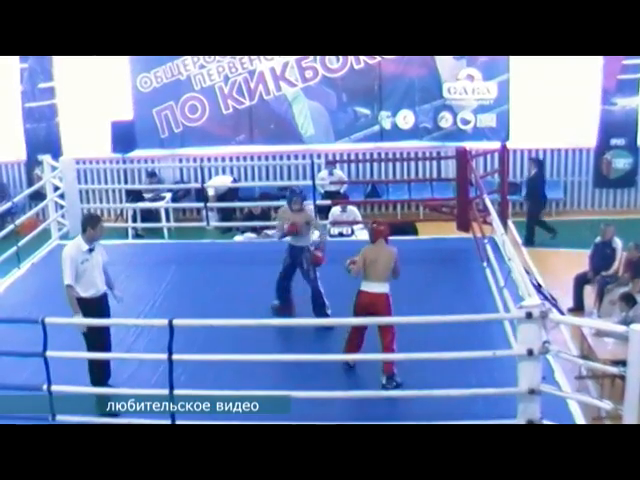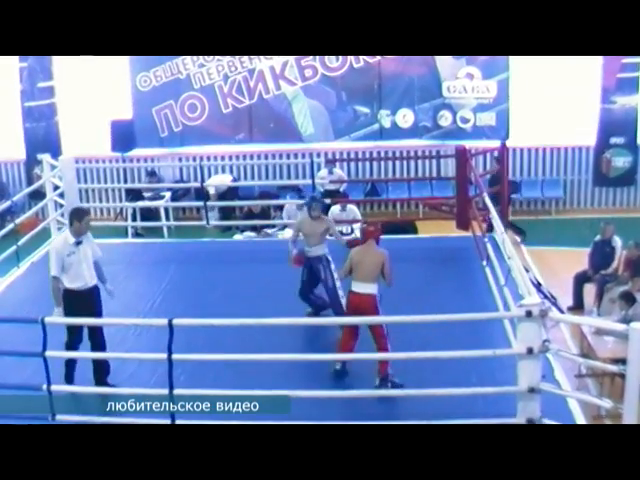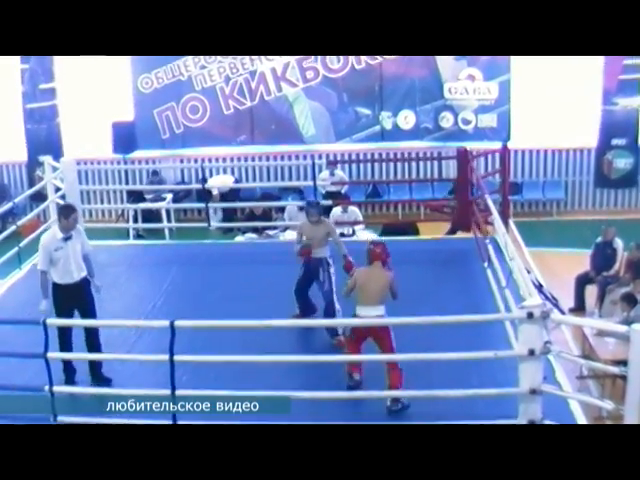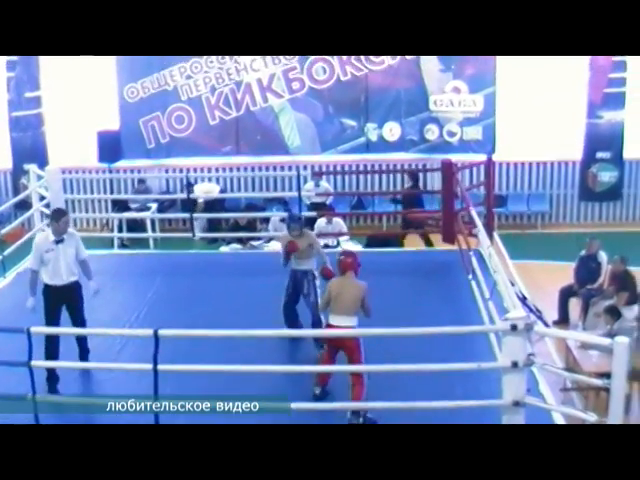
dt=0.4s
person 1, frame 1
left shoulder: (97, 244)
right shoulder: (71, 252)
right elbow: (69, 287)
left wrist: (113, 290)
right wrist: (78, 315)
left hip: (101, 299)
right hip: (85, 304)
left knee: (105, 344)
right knee: (95, 349)
left ankle: (103, 382)
right ankle: (101, 397)
person 1, frame 2
left shoulder: (87, 237)
right shoulder: (58, 245)
right elbow: (55, 279)
left wrist: (105, 284)
right wrist: (58, 307)
left hip: (92, 292)
right hip: (72, 297)
left knee: (98, 338)
right knee: (74, 340)
left ankle: (102, 380)
right ankle: (69, 374)
person 1, frame 3
left shoulder: (79, 232)
right shoulder: (47, 240)
right elbow: (44, 272)
left wrist: (93, 278)
right wrist: (45, 299)
left hip: (82, 285)
right hip: (61, 290)
left knee: (91, 328)
right knee: (64, 333)
left ankle: (96, 372)
right ankle: (69, 373)
person 1, frame 4
left shoulder: (73, 236)
right shoulder: (40, 241)
left elbow: (82, 260)
right elbow: (34, 270)
left wrist: (91, 280)
right wrist: (32, 296)
left hip: (73, 287)
right hip: (52, 290)
left knee: (80, 325)
right knee: (51, 334)
left ankle: (84, 356)
right ankle: (52, 377)
person 2, frame 1
left shoulder: (366, 250)
right shoulder: (393, 252)
left elbow: (354, 272)
right elbow: (396, 275)
left wrist: (352, 264)
left hip: (364, 296)
right hip: (382, 298)
left knee: (357, 329)
right knee: (387, 336)
left ankle: (349, 359)
right ankle: (389, 377)
person 2, frame 2
left shoulder: (355, 252)
right shoulder: (383, 254)
left elbow: (344, 274)
right elbow: (389, 281)
left hip: (354, 297)
right hip: (371, 300)
left knee: (349, 331)
right knee: (382, 340)
left ankle: (340, 365)
right ankle: (384, 380)
person 2, frame 3
left shoulder: (359, 272)
right shoulder: (389, 275)
left elbow: (346, 292)
right elbow: (395, 296)
left hip: (360, 320)
left knee: (352, 345)
right knee: (392, 361)
left ankle: (355, 377)
right ankle: (394, 401)
person 2, frame 4
left shoulder: (332, 283)
right shoulder: (362, 286)
left elbow: (323, 306)
right elbow: (368, 313)
left hip: (331, 330)
left knee: (328, 359)
right knee: (358, 375)
left ankle: (319, 389)
right ankle: (356, 414)
person 3, frame 1
left shoulder: (307, 214)
right shoulder: (282, 212)
left elbow: (322, 231)
right elbow: (278, 235)
left wrist: (320, 248)
right wrist: (286, 231)
left hip: (306, 250)
right hip: (292, 248)
left knee: (313, 283)
right knee: (283, 280)
left ankle: (323, 315)
right ankle: (285, 305)
person 3, frame 2
left shoulder: (327, 222)
right shoulder: (300, 222)
left elbow: (339, 238)
right elbow: (292, 241)
left wrist: (348, 243)
right wrist: (294, 252)
left hip: (323, 260)
right hip: (308, 260)
left knee: (334, 293)
right knee: (304, 293)
right ankle: (321, 305)
person 3, frame 3
left shoulder: (328, 226)
right shoulder: (303, 226)
left elbow: (339, 242)
right elbow: (298, 244)
left wrist: (347, 258)
right wrist: (300, 250)
left hip: (324, 262)
right hip: (309, 262)
left knee: (329, 297)
right knee: (299, 290)
left ankle: (335, 333)
right ankle: (307, 310)
person 3, frame 4
left shoulder: (310, 237)
right shoulder: (285, 239)
left elbow: (322, 254)
right elbow: (285, 263)
left wrist: (327, 266)
right wrist: (286, 254)
left hip: (309, 274)
right hip: (294, 273)
left knee: (314, 309)
right knee: (288, 306)
left ankle: (322, 345)
